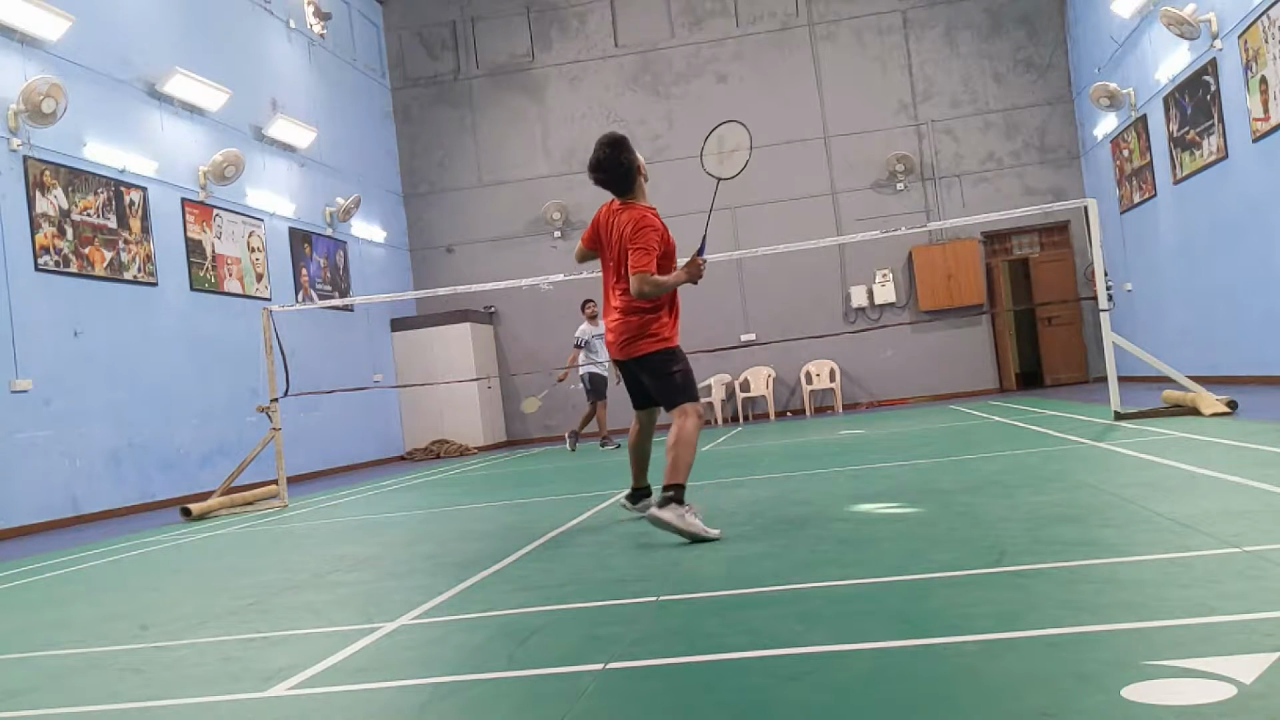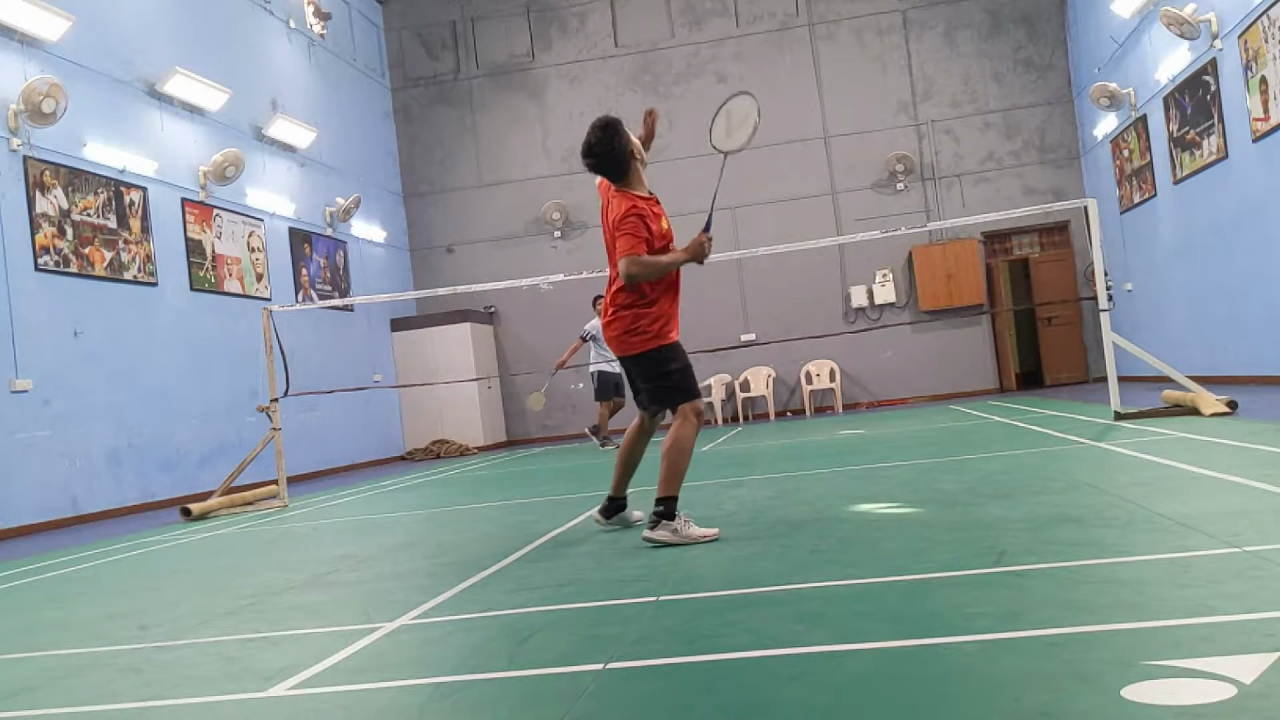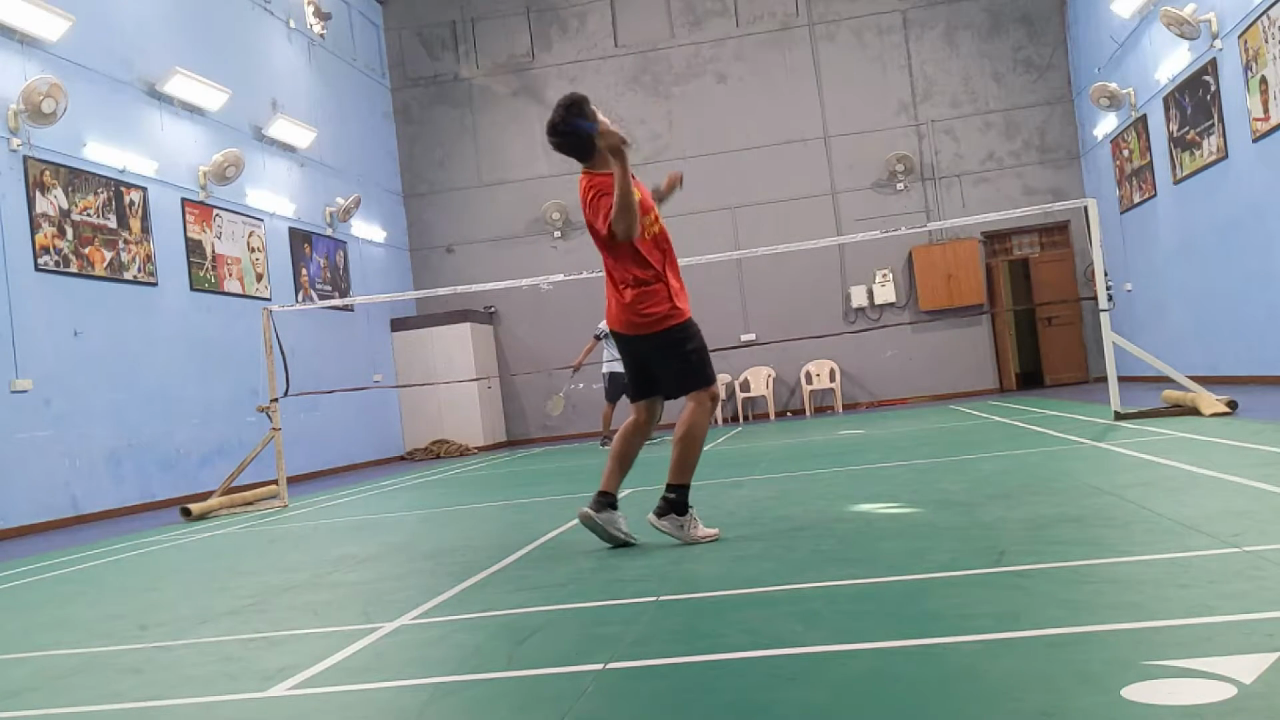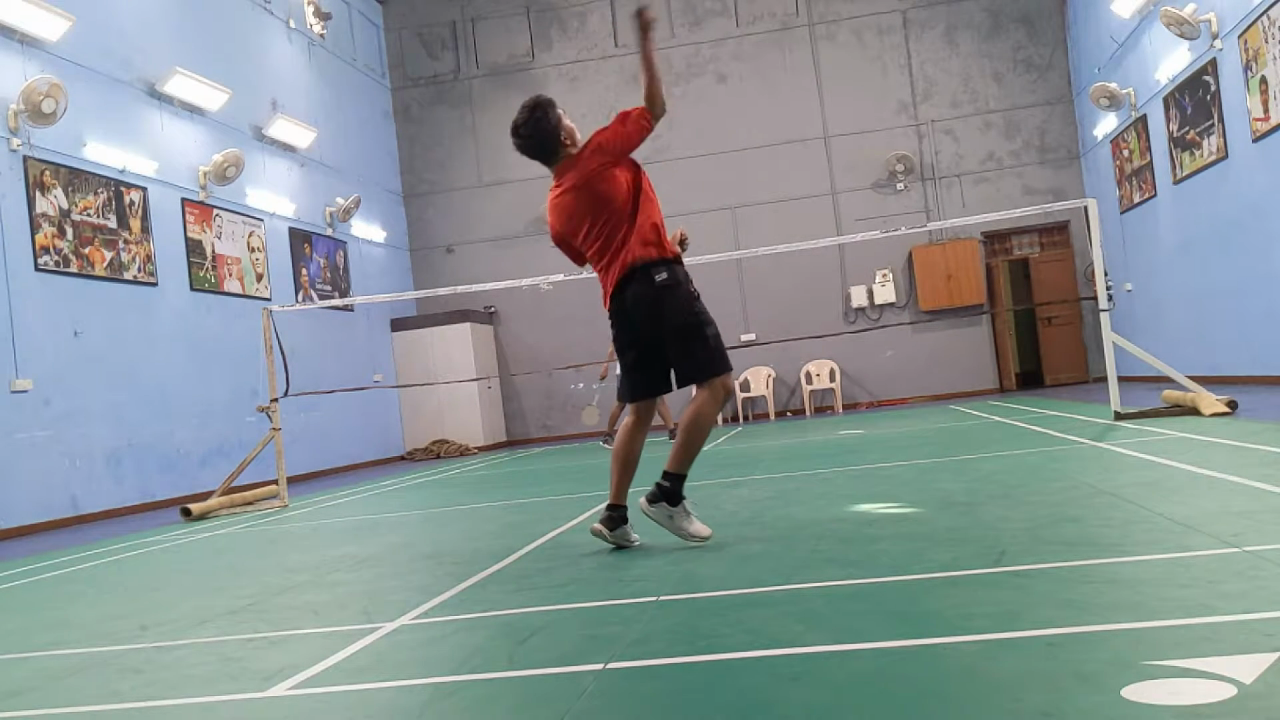
dt=0.5s
person 1, frame 1
left shoulder: (606, 214)
right shoulder: (646, 222)
left elbow: (581, 255)
right elbow: (643, 286)
right wrist: (684, 274)
left hip: (622, 337)
right hip: (651, 337)
left knee: (646, 415)
right knee: (688, 413)
left ankle: (639, 492)
right ankle: (672, 503)
person 1, frame 2
left shoulder: (612, 190)
right shoulder: (632, 211)
left elbow: (605, 175)
right elbow: (630, 269)
left wrist: (647, 140)
right wrist: (686, 254)
left hip: (634, 329)
right hip: (645, 331)
left knee: (649, 416)
right knee: (689, 411)
left ankle: (614, 505)
right ankle: (665, 518)
person 1, frame 3
left shoulder: (604, 176)
right shoulder: (600, 188)
right elbow: (626, 231)
left wrist: (657, 194)
right wrist: (621, 160)
left hip: (632, 314)
right hip: (657, 310)
left knee: (645, 412)
right knee: (703, 395)
left ankle: (604, 502)
right ankle: (673, 507)
person 1, frame 4
left shoulder: (556, 214)
right shoulder: (599, 153)
right elbow: (656, 107)
left hip: (620, 295)
right hip: (660, 282)
left knee: (639, 410)
right knee: (714, 383)
left ankle: (614, 516)
right ankle: (668, 492)
